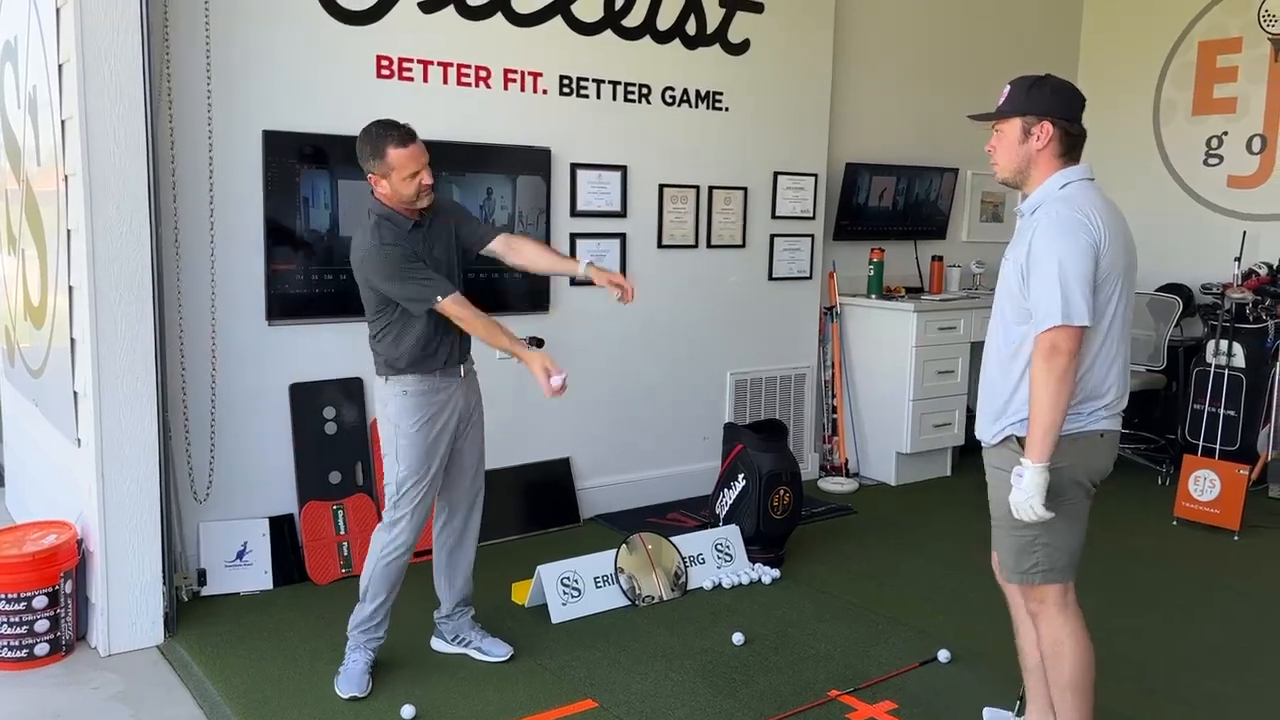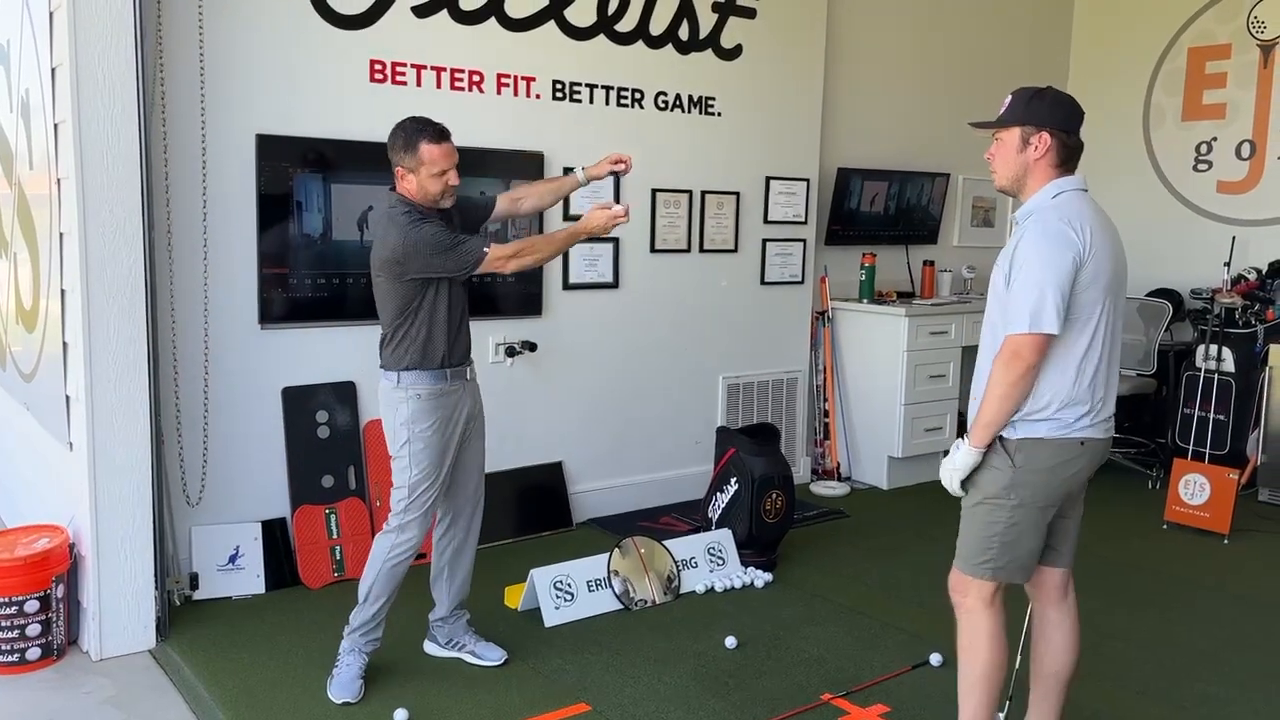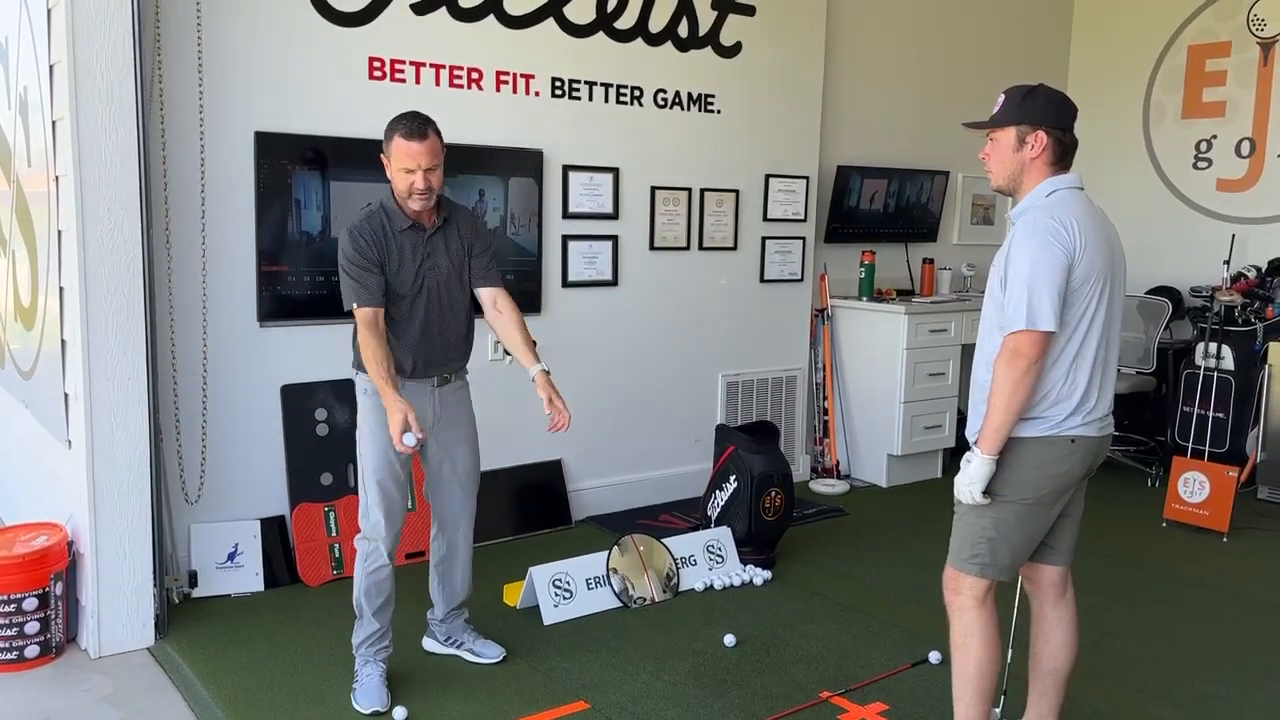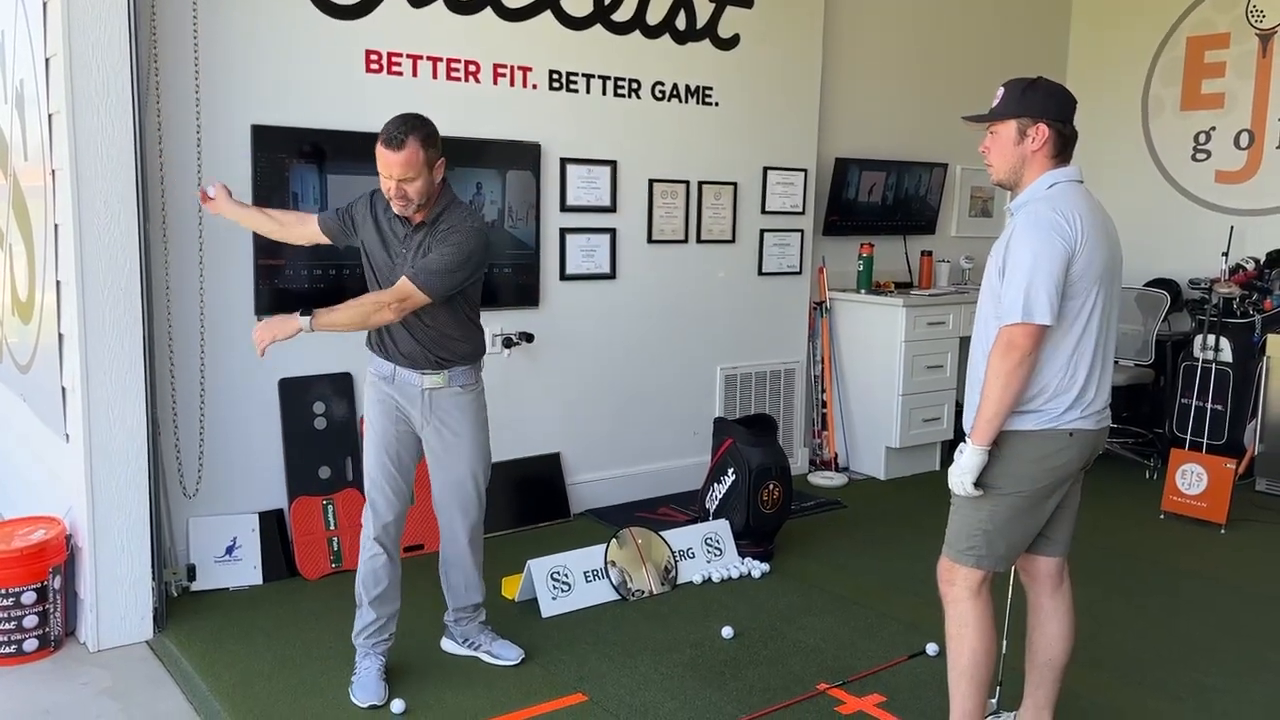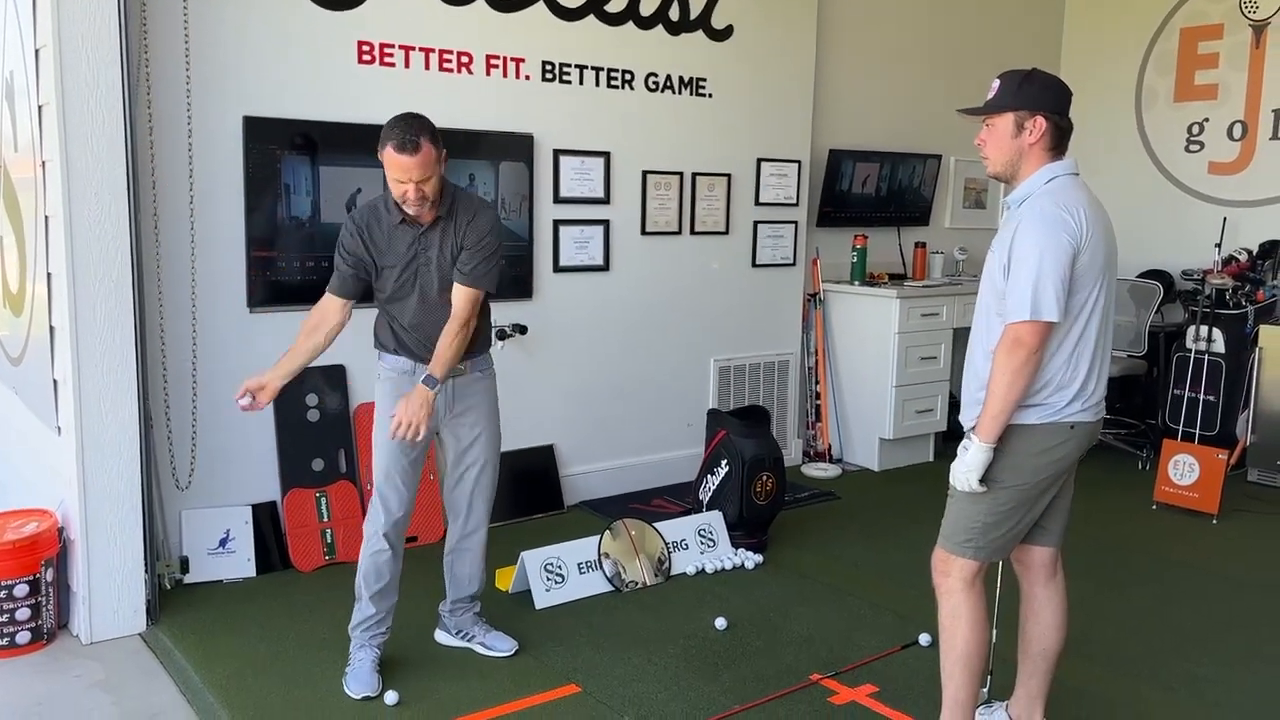
dt=0.7s
person 1, frame 1
left shoulder: (1062, 216)
right shoulder: (1073, 207)
left elbow: (1058, 346)
left wrist: (1034, 460)
left hip: (1050, 442)
right hip: (1037, 436)
left knee: (1046, 596)
right knee: (1017, 577)
person 1, frame 2
left shoulder: (1051, 226)
right shoulder: (1080, 217)
left elbow: (1024, 352)
left wrist: (970, 444)
left hip: (1033, 443)
right hip: (1067, 435)
left knee: (973, 589)
right knee: (1051, 586)
person 1, frame 3
left shoulder: (1042, 225)
right shoulder: (1085, 217)
left elbow: (1024, 350)
left wrist: (983, 452)
left hip: (1032, 443)
right hip: (1072, 434)
left knee: (966, 587)
right knee: (1048, 583)
person 1, frame 4
left shoulder: (1043, 216)
right shoulder: (1081, 209)
left elbow: (1019, 341)
left wrist: (975, 442)
left hip: (1029, 435)
right hip: (1068, 427)
left knee: (961, 577)
right knee: (1045, 574)
person 1, frame 5
left shoulder: (1044, 212)
right shoulder: (1070, 201)
left elbow: (1025, 337)
left wrist: (981, 439)
left hip: (1026, 428)
right hip: (1058, 421)
left knee: (955, 568)
right knee: (1038, 565)
person 2, frame 1
left shoulder: (441, 211)
right shoulder: (377, 246)
left elbow: (509, 245)
right elbow: (457, 310)
left wrist: (585, 270)
right wrist: (530, 357)
left hip: (460, 380)
right hip: (410, 393)
left knee: (462, 510)
right knee: (403, 520)
left ankle: (454, 623)
right ankle: (361, 645)
person 2, frame 2
left shoulder: (441, 207)
right shoulder: (407, 234)
left elbow: (514, 201)
right elbow: (508, 260)
left wrist: (583, 175)
right wrist: (583, 229)
left hip: (459, 384)
right hip: (418, 393)
left knee: (463, 512)
right knee: (408, 522)
left ankle: (448, 628)
right ankle: (355, 647)
person 2, frame 3
left shoulder: (470, 229)
right shoulder: (364, 232)
left elbow: (498, 307)
right elbow: (371, 324)
left wrist: (539, 374)
right wrist: (390, 398)
left hip: (450, 391)
right hip: (390, 394)
left knee: (456, 517)
right knee: (380, 530)
left ankle: (447, 627)
right ankle: (371, 657)
person 2, frame 4
left shoulder: (466, 233)
right shoulder: (371, 210)
left elbow: (392, 304)
right elbow: (301, 228)
left wrist: (300, 323)
right wrist: (228, 205)
left hip: (454, 387)
right hip: (388, 381)
left knee: (462, 515)
right knee: (383, 518)
left ankle: (466, 627)
right ankle: (371, 650)
person 2, frame 5
left shoulder: (477, 219)
right shoulder: (364, 225)
left elbow: (463, 314)
right elbow: (334, 309)
left wrist: (431, 388)
right wrist: (278, 375)
left hip: (464, 377)
right hip: (401, 372)
left knee: (472, 505)
right knee: (390, 511)
left ankle: (461, 616)
right ankle: (367, 641)
